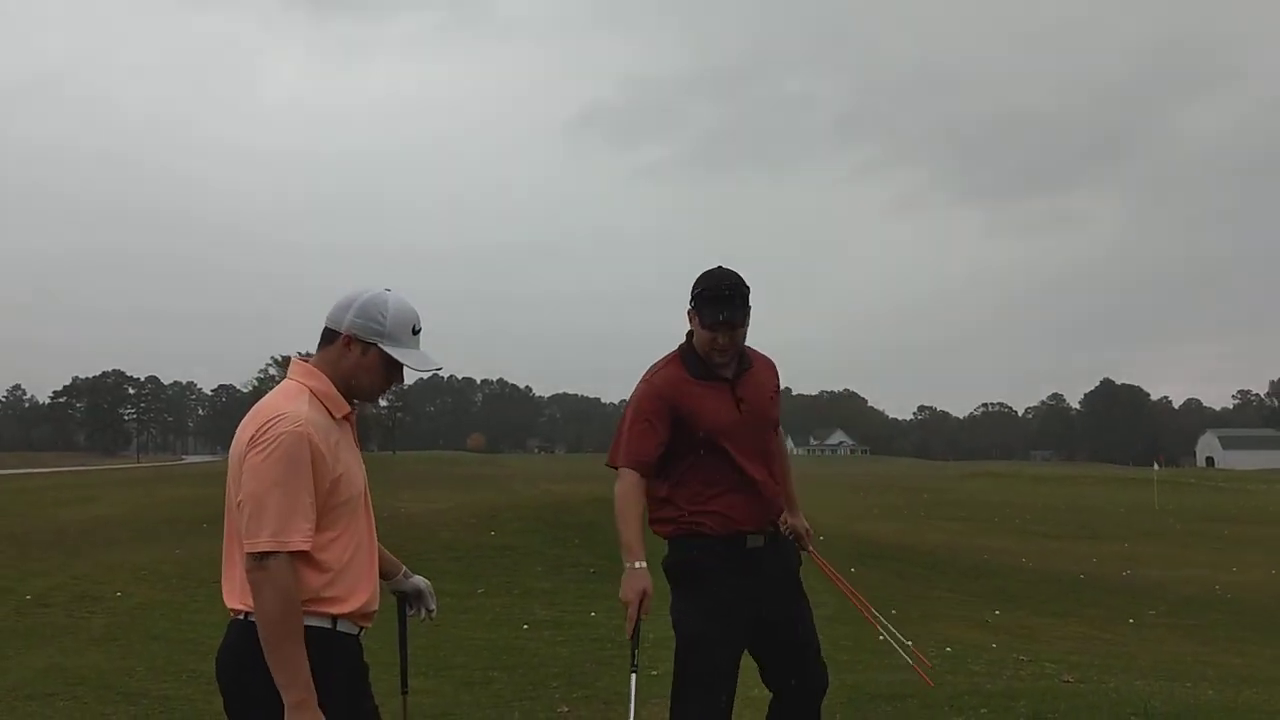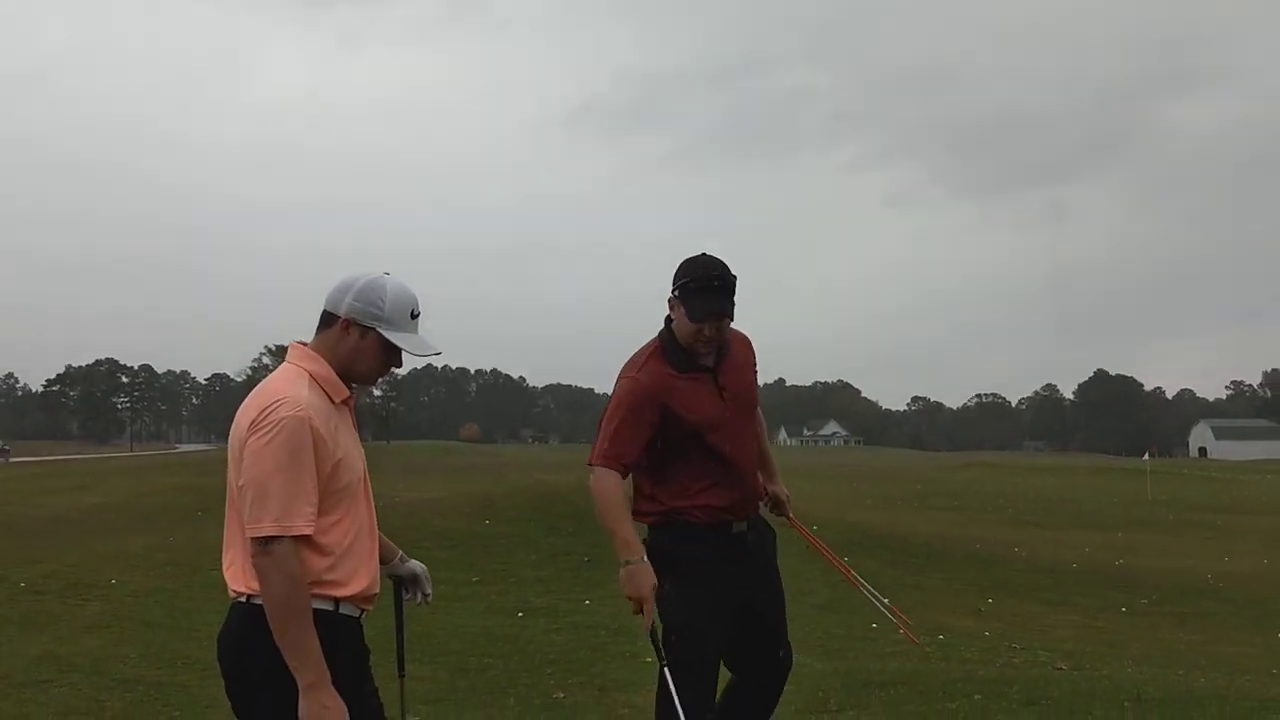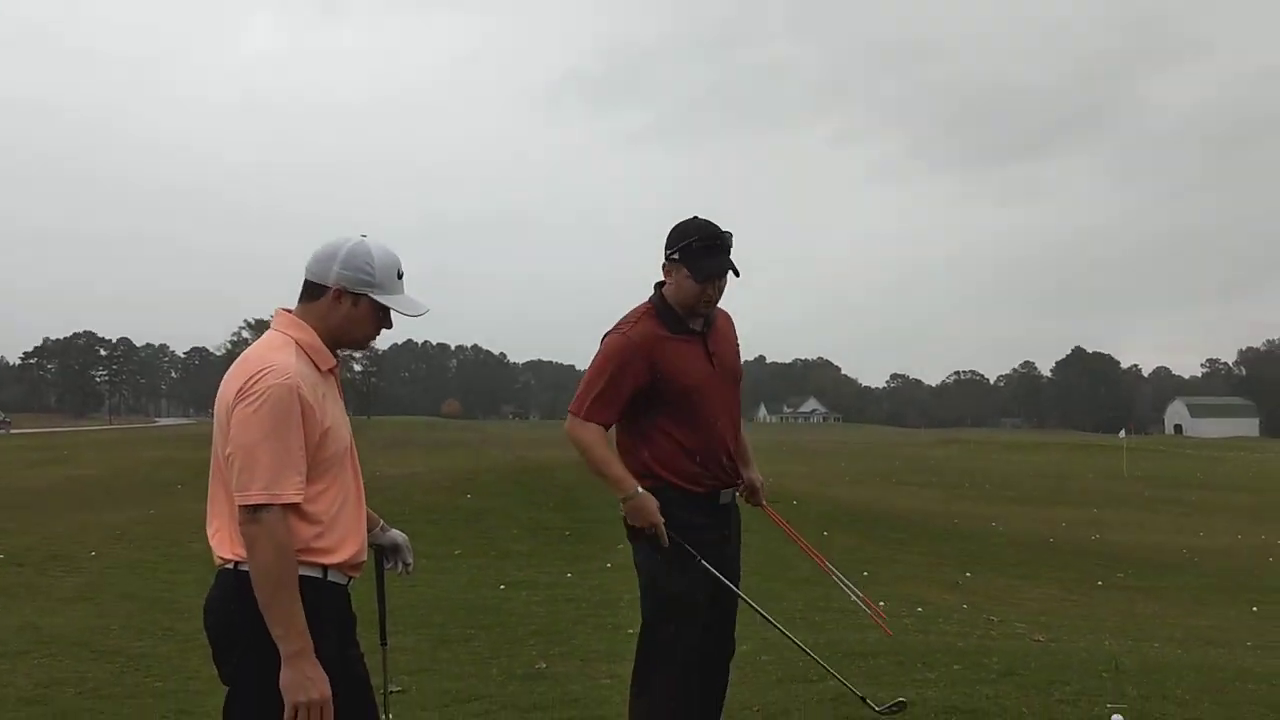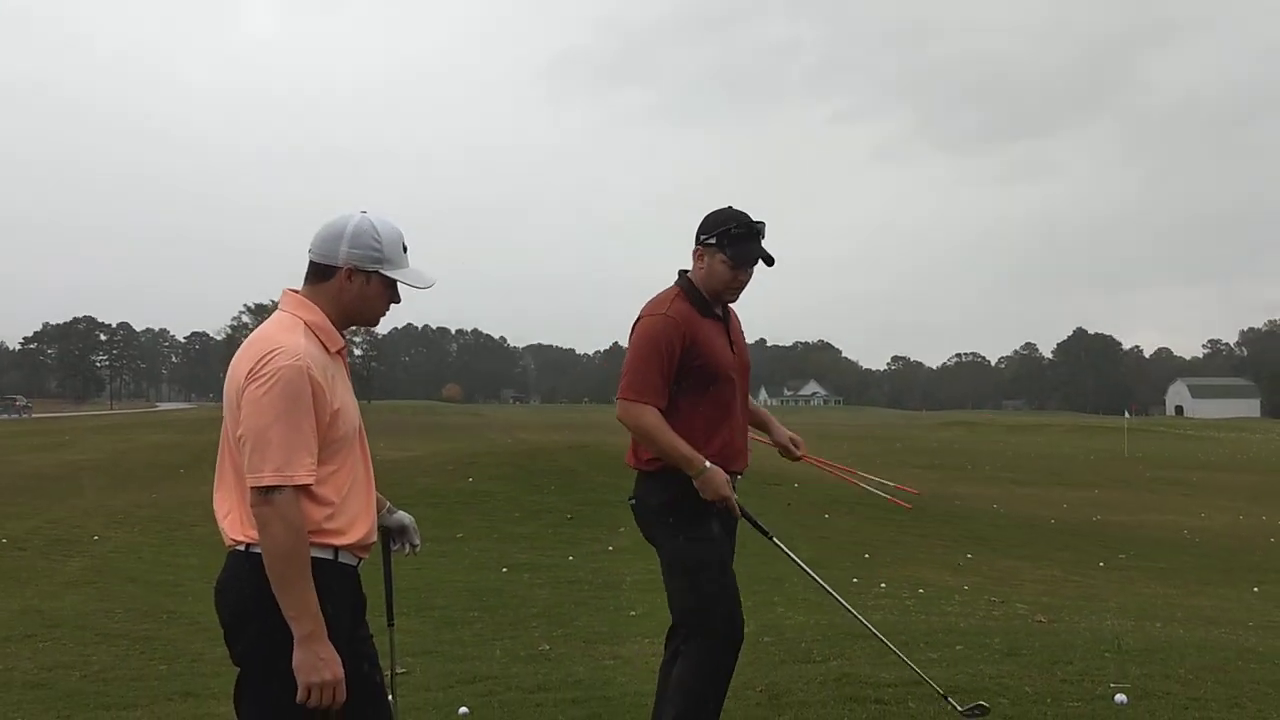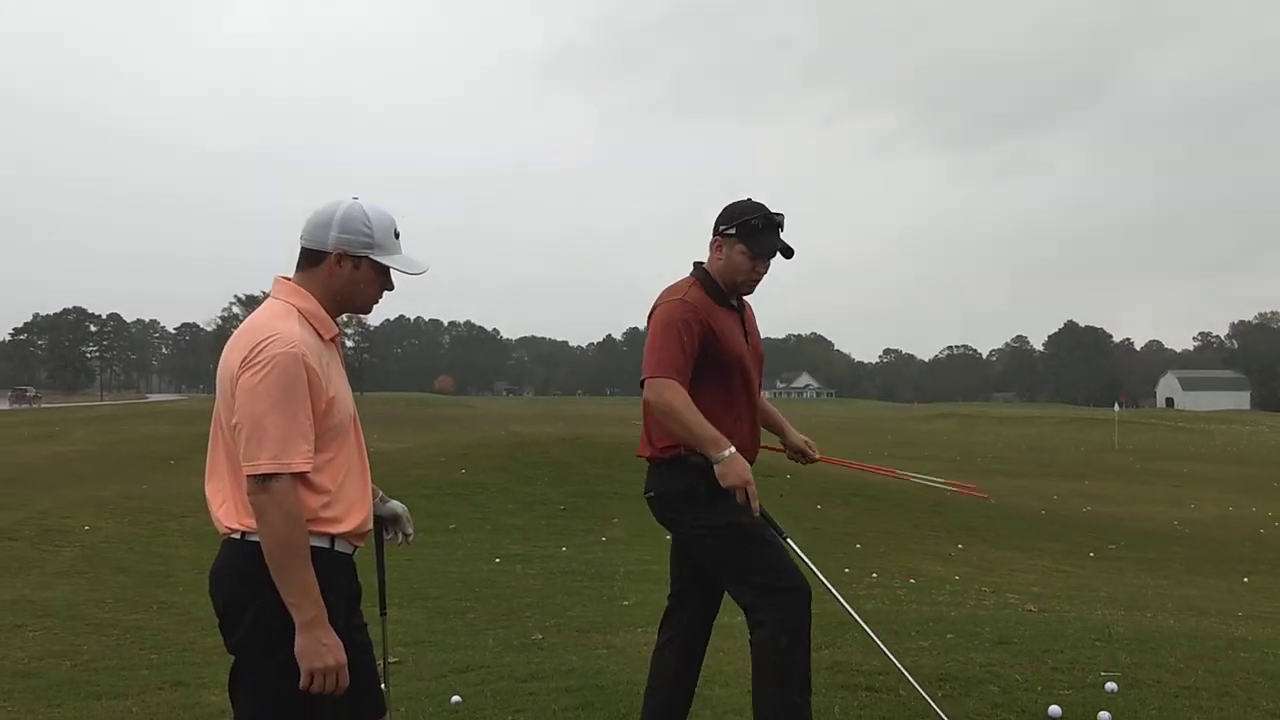
dt=0.3s
person 1, frame 1
left shoulder: (764, 370)
right shoulder: (662, 386)
right elbow: (629, 475)
left wrist: (792, 509)
right wrist: (636, 564)
left hip: (771, 551)
right hip: (706, 561)
left knee: (806, 679)
person 1, frame 2
left shoulder: (741, 349)
right shoulder: (644, 380)
right elbow: (606, 472)
left wrist: (771, 477)
right wrist: (632, 561)
left hip: (749, 533)
right hip: (689, 549)
left knee: (770, 665)
person 1, frame 3
left shoulder: (722, 325)
right shoulder: (634, 338)
right elbow: (581, 424)
left wrist: (746, 463)
right wrist: (630, 494)
left hip: (720, 508)
right hip: (665, 516)
left knee: (713, 648)
right knee: (671, 654)
person 1, frame 4
left shoulder: (725, 316)
right shoulder: (666, 318)
right elbow: (633, 409)
left wrist: (774, 428)
right wrist: (700, 469)
left hip: (716, 496)
right hip: (677, 497)
left knee: (705, 631)
right knee: (711, 629)
person 1, frame 5
left shoulder: (738, 307)
right shoulder: (682, 306)
right elbow: (661, 392)
left wrist: (785, 431)
right wrist: (724, 453)
left hip: (708, 482)
right hip: (693, 482)
left knee: (691, 614)
right knee: (782, 596)
person 2, frame 1
left shoulder: (330, 417)
right shoulder: (291, 425)
right elbow: (269, 566)
left wrist: (396, 573)
left hip: (328, 648)
right hip: (287, 658)
person 2, frame 2
left shoulder: (329, 401)
right shoulder: (291, 409)
right elbow: (273, 551)
left wrist: (393, 558)
left hip: (328, 631)
right hip: (287, 641)
person 2, frame 3
left shoulder: (312, 366)
right shoulder: (277, 376)
right elbow: (261, 520)
left wrist: (375, 528)
right wrist: (296, 655)
left hip: (316, 599)
right hip: (274, 609)
person 2, frame 4
left shoulder: (317, 346)
right shoulder: (286, 357)
right elbow: (273, 502)
left wrist: (382, 510)
right wrist: (308, 636)
left hip: (324, 580)
right hip: (285, 592)
person 2, frame 5
left shoulder: (310, 334)
right shoulder: (281, 344)
right elbow: (270, 488)
left wrist: (374, 499)
right wrist: (310, 622)
left hip: (320, 570)
right hip: (281, 580)
